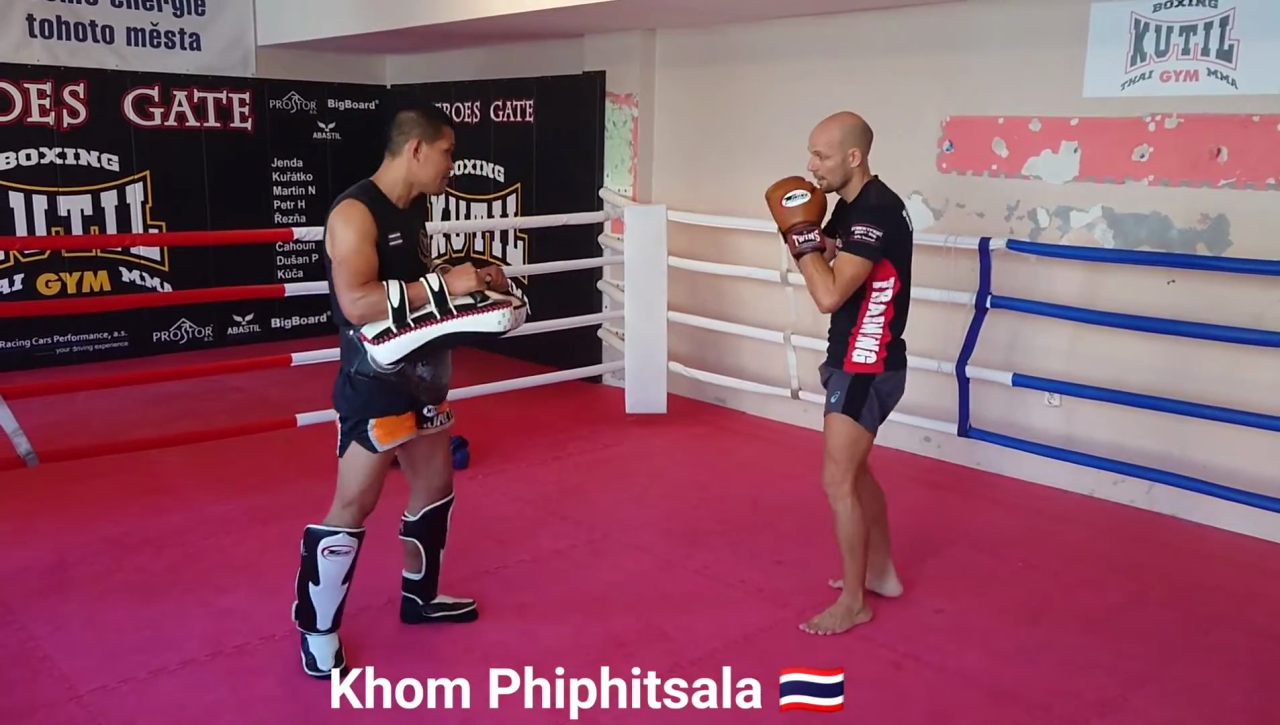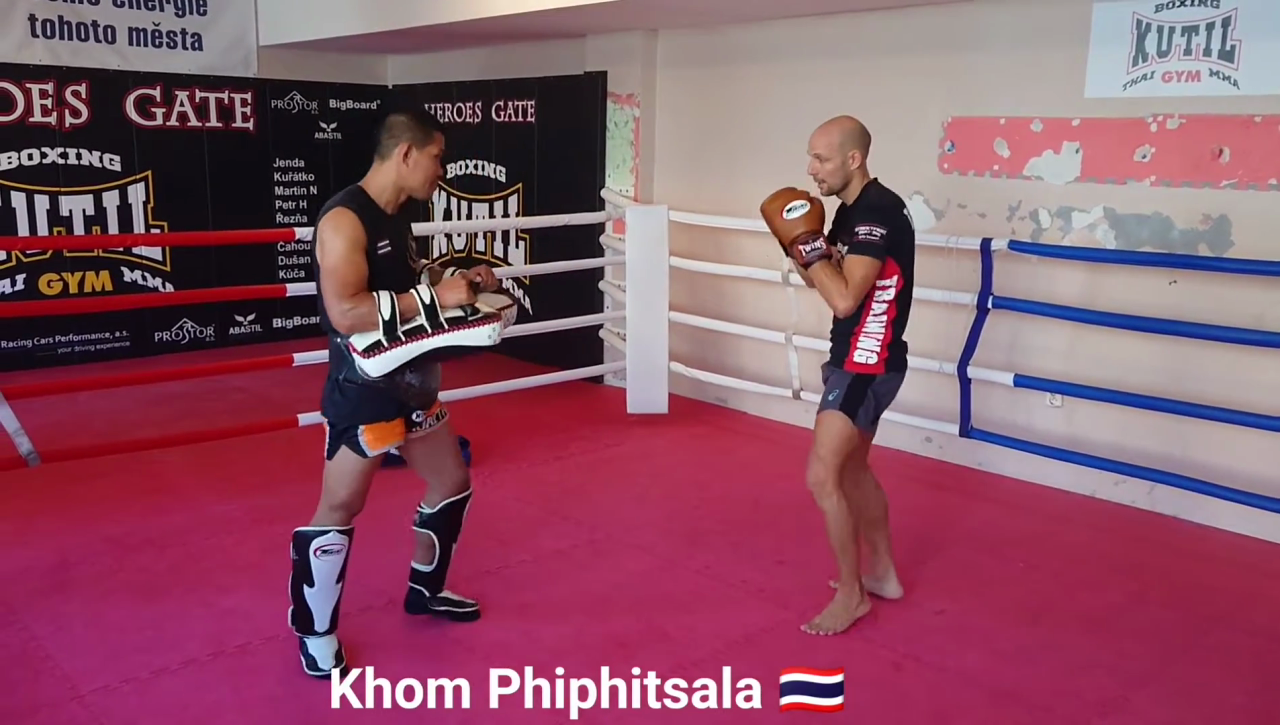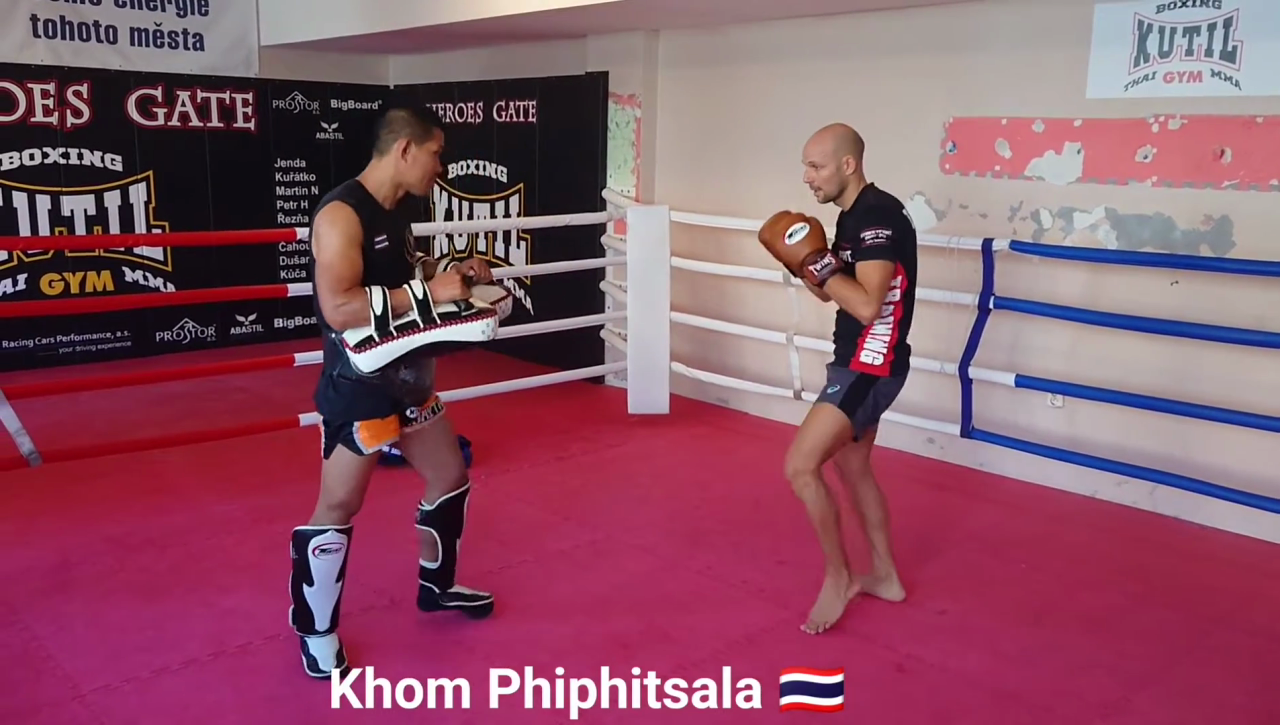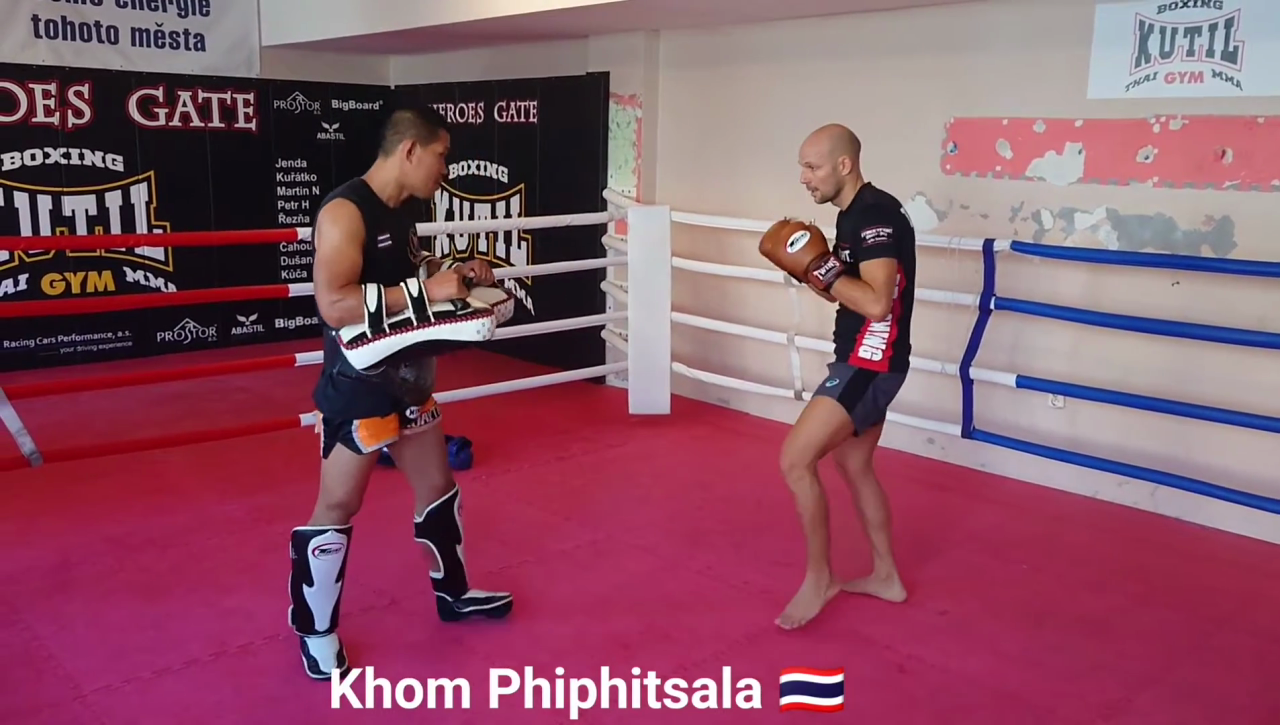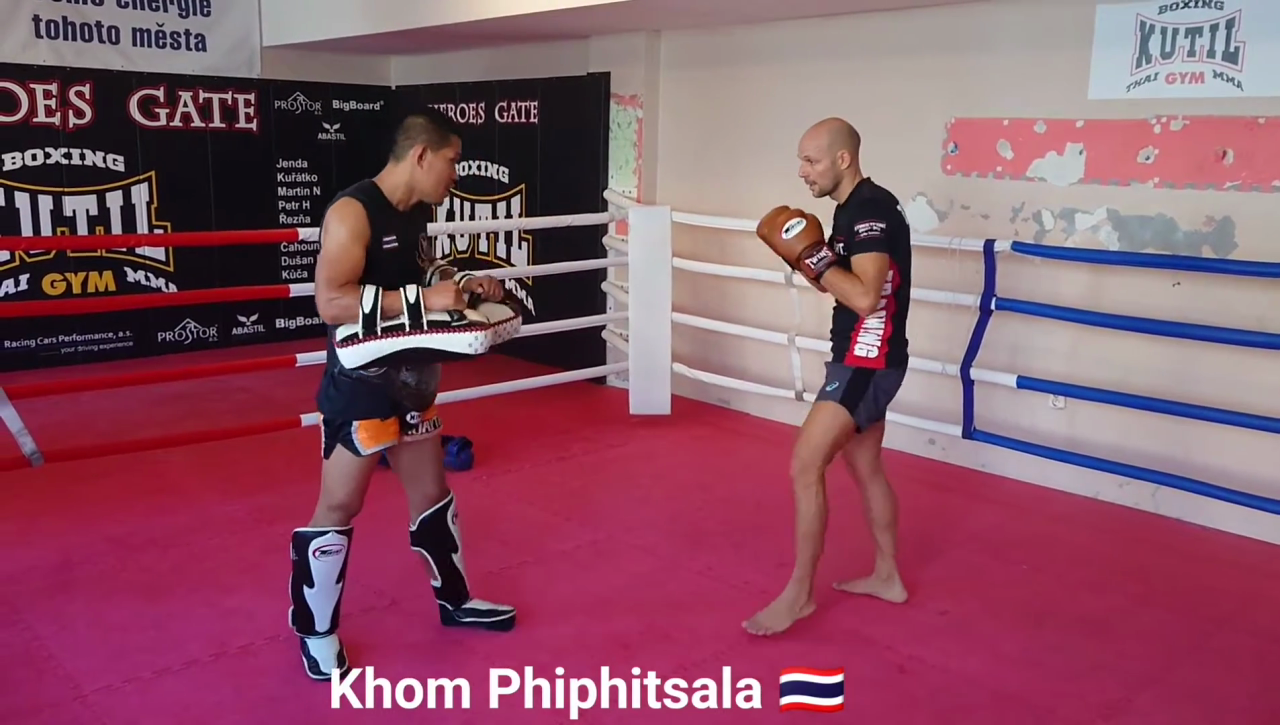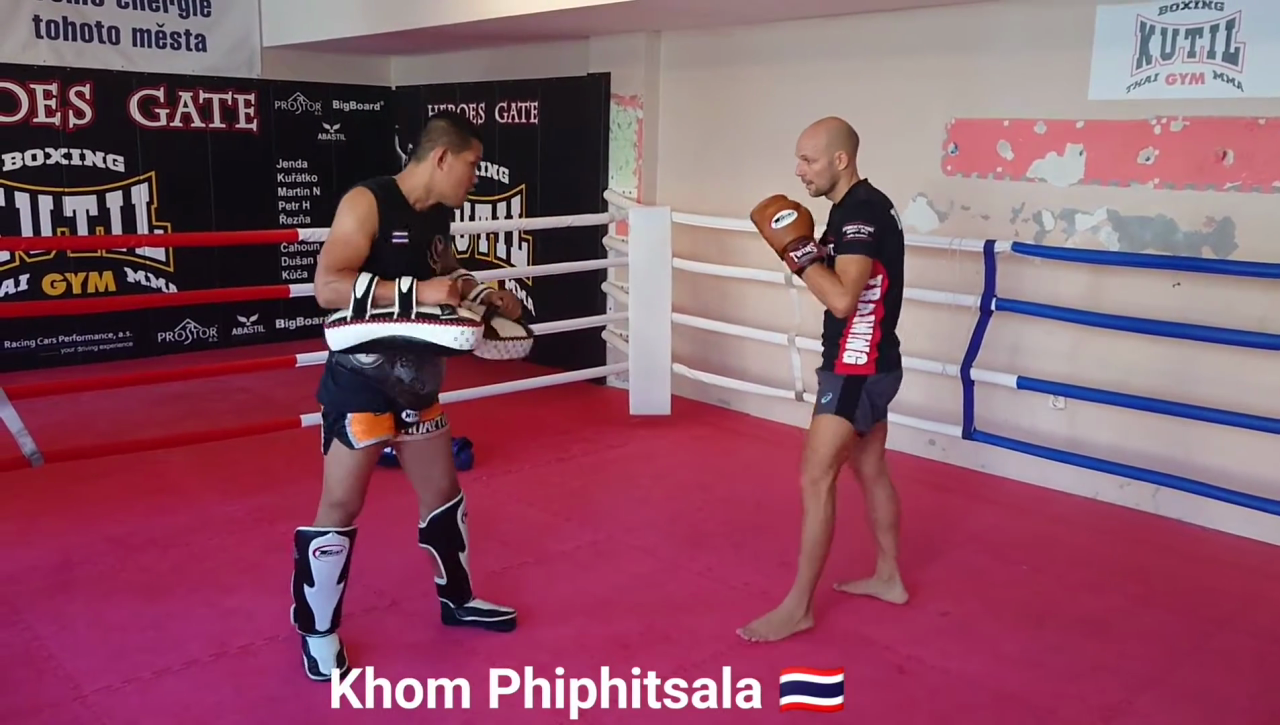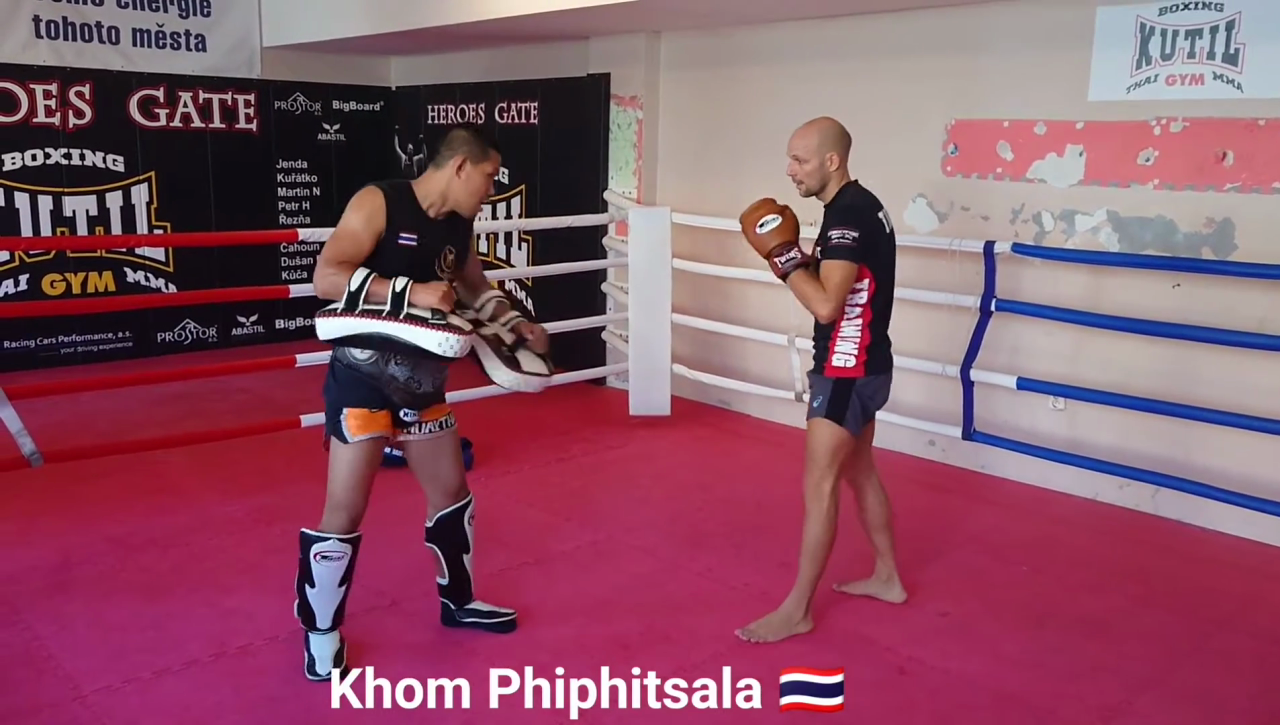
dt=0.1s
person 1, frame 1
left shoulder: (411, 209)
right shoulder: (354, 213)
right elbow: (357, 301)
left wrist: (471, 278)
right wrist: (443, 284)
left hip: (421, 381)
right hip: (372, 389)
left knee: (437, 492)
right knee: (351, 512)
left ankle: (420, 596)
right ankle: (316, 628)
person 1, frame 2
left shoulder: (396, 214)
right shoulder: (344, 220)
right elbow: (346, 313)
left wrist: (454, 278)
right wrist: (434, 297)
left hip: (414, 385)
right hip: (363, 392)
left knee: (452, 484)
right knee: (339, 512)
left ankle: (426, 590)
right ankle: (314, 631)
person 1, frame 3
left shoulder: (397, 208)
right shoulder: (340, 214)
right elbow: (339, 308)
left wrist: (449, 271)
right wrist: (428, 293)
left hip: (409, 381)
right hip: (358, 388)
left knee: (450, 479)
right knee: (337, 511)
left ankle: (437, 585)
right ankle: (316, 631)
person 1, frame 4
left shoulder: (400, 208)
right shoulder: (344, 212)
right elbow: (335, 304)
left wrist: (454, 272)
right wrist: (426, 290)
left hip: (409, 382)
right hip: (358, 387)
left knee: (438, 489)
right knee: (336, 511)
left ankle: (454, 593)
right ankle: (316, 631)
person 1, frame 5
left shoulder: (414, 214)
right shoulder: (352, 211)
right elbow: (333, 302)
left wrist: (463, 284)
right wrist: (425, 300)
left hip: (411, 385)
right hip: (360, 389)
left knee: (433, 499)
right knee: (337, 512)
left ankle: (454, 601)
right ankle: (316, 632)
person 1, frame 6
left shoulder: (438, 216)
right shoulder: (367, 203)
right elbow: (331, 287)
left wrist: (488, 297)
right wrist: (415, 291)
left hip: (417, 384)
right hip: (358, 385)
left knee: (444, 496)
right knee: (339, 511)
left ankle: (457, 600)
right ankle: (321, 631)
person 1, frame 7
left shoulder: (458, 225)
right shoulder: (377, 203)
left elbow: (470, 283)
right elbow: (328, 278)
left wrist: (514, 322)
right wrist: (409, 294)
left hip: (422, 385)
right hip: (362, 384)
left knee: (453, 496)
right knee: (343, 514)
left ankle: (458, 601)
right ankle: (321, 631)
person 2, frame 1
left shoulder: (875, 212)
right shoulder: (851, 203)
left elbow: (829, 295)
right elbow: (826, 262)
left wrist: (801, 233)
right wrist: (804, 231)
left hip: (867, 365)
right hip: (854, 359)
left knee: (838, 481)
right knee: (851, 469)
left ankle: (853, 602)
right ankle: (882, 571)
person 2, frame 2
left shoulder: (878, 213)
right shoulder: (850, 209)
left elbow: (841, 297)
right elbow: (823, 279)
left wrist: (807, 242)
right wrist: (803, 243)
left hip: (866, 366)
right hip: (854, 361)
left knee: (820, 477)
right knee: (850, 467)
left ankle: (852, 593)
right ankle: (882, 573)
person 2, frame 3
left shoulder: (879, 215)
right shoulder: (850, 215)
left elbow: (868, 307)
right elbow: (831, 291)
left wrist: (817, 263)
right wrist: (806, 263)
left hip: (870, 367)
right hip: (859, 362)
left knee: (799, 467)
right knee: (853, 469)
left ankle: (838, 576)
right ankle: (884, 576)
person 2, frame 4
left shoulder: (877, 215)
right shoulder: (852, 215)
left elbow: (876, 303)
left wrist: (820, 266)
right wrist: (812, 269)
left hip: (869, 364)
right hip: (865, 360)
left knee: (794, 460)
right knee: (854, 467)
left ankle: (818, 576)
right ankle: (886, 576)
person 2, frame 5
left shoulder: (873, 209)
right shoulder: (851, 208)
left elbow: (865, 298)
left wrist: (811, 255)
right wrist: (807, 256)
left hip: (867, 361)
right hip: (865, 359)
left knee: (805, 468)
right knee: (864, 467)
left ankle: (797, 594)
right ankle: (887, 576)
person 2, frame 6
left shoulder: (862, 212)
right shoulder: (859, 206)
left elbow: (841, 299)
right elbow: (839, 280)
left wrist: (795, 250)
right wrist: (806, 249)
left hip: (858, 367)
right hip: (871, 363)
left knee: (816, 482)
right knee: (870, 470)
left ankle: (797, 608)
right ankle: (888, 577)
person 2, frame 7
left shoulder: (850, 215)
right shoulder: (853, 206)
left elbow: (825, 305)
left wrist: (781, 255)
right wrist: (793, 253)
left hip: (848, 369)
right hip: (862, 365)
left knee: (819, 486)
right knee: (859, 472)
left ankle: (797, 610)
right ankle: (886, 577)
